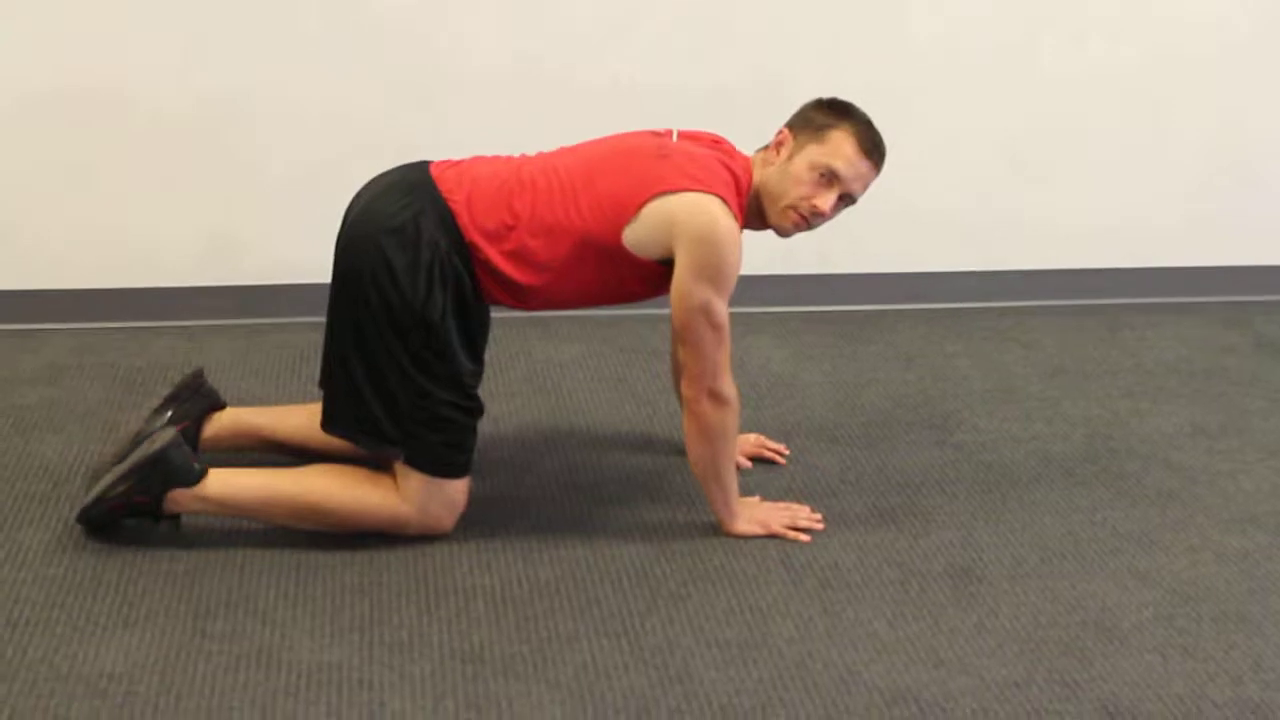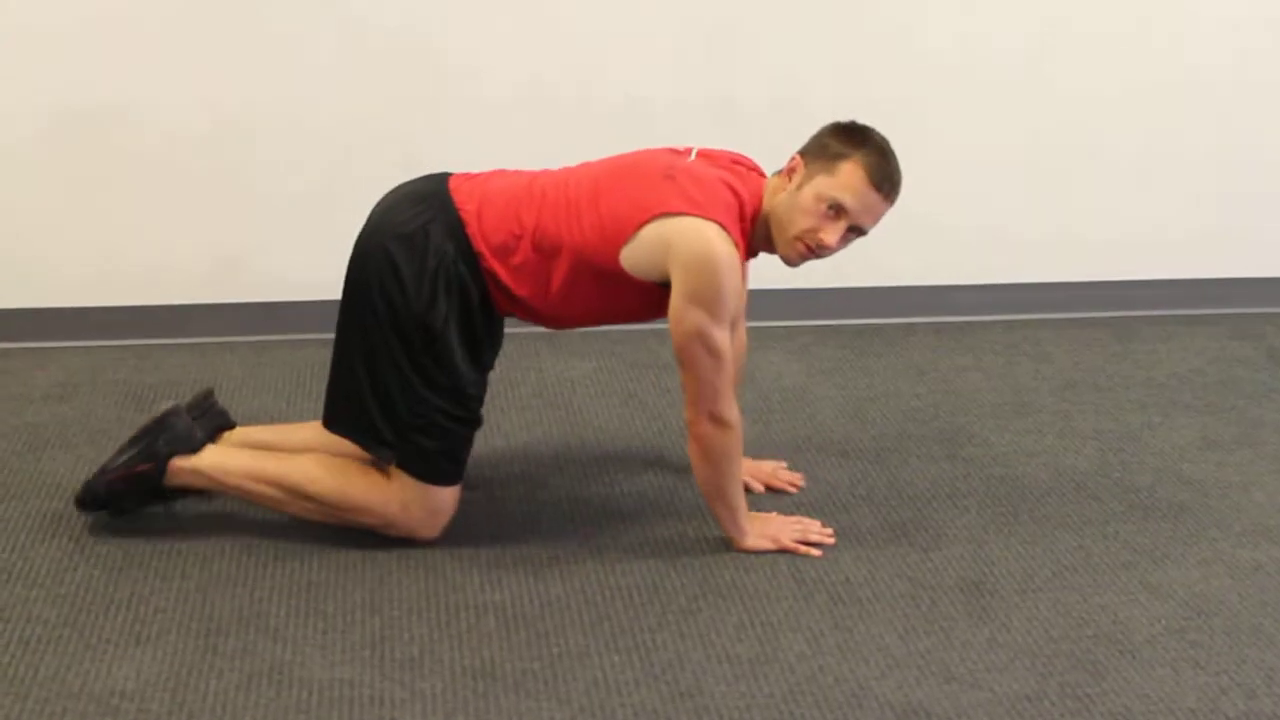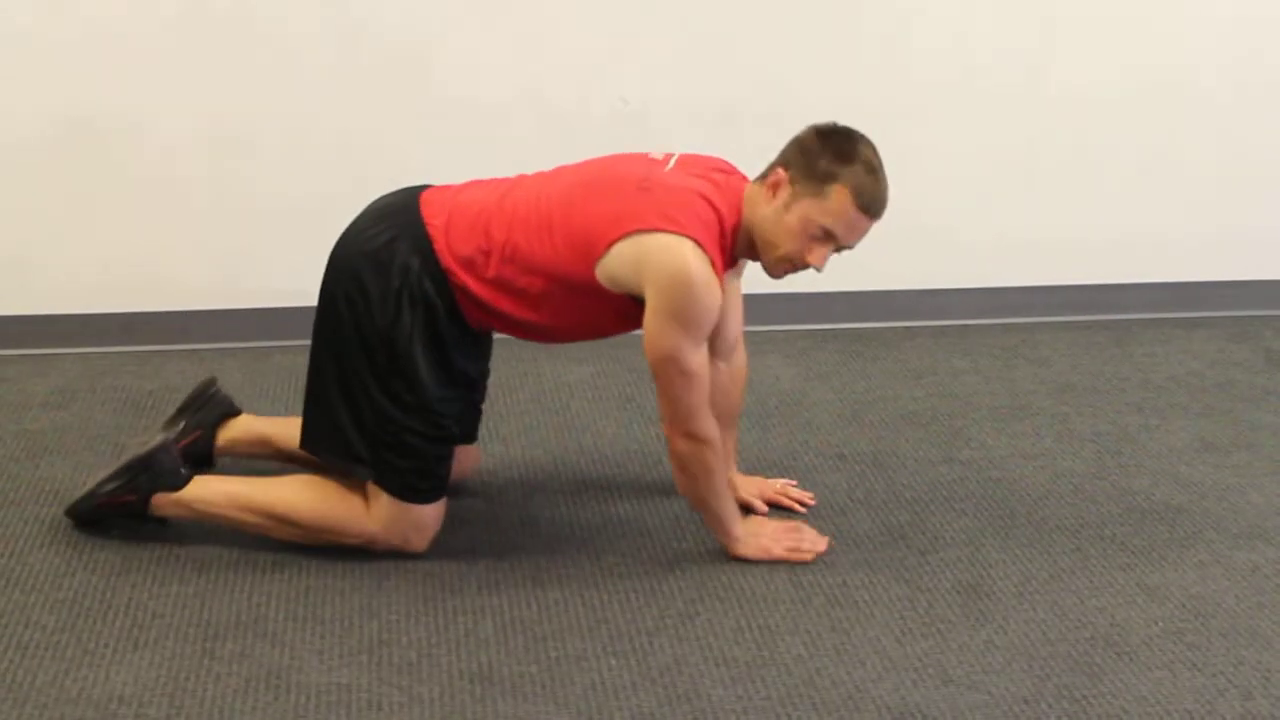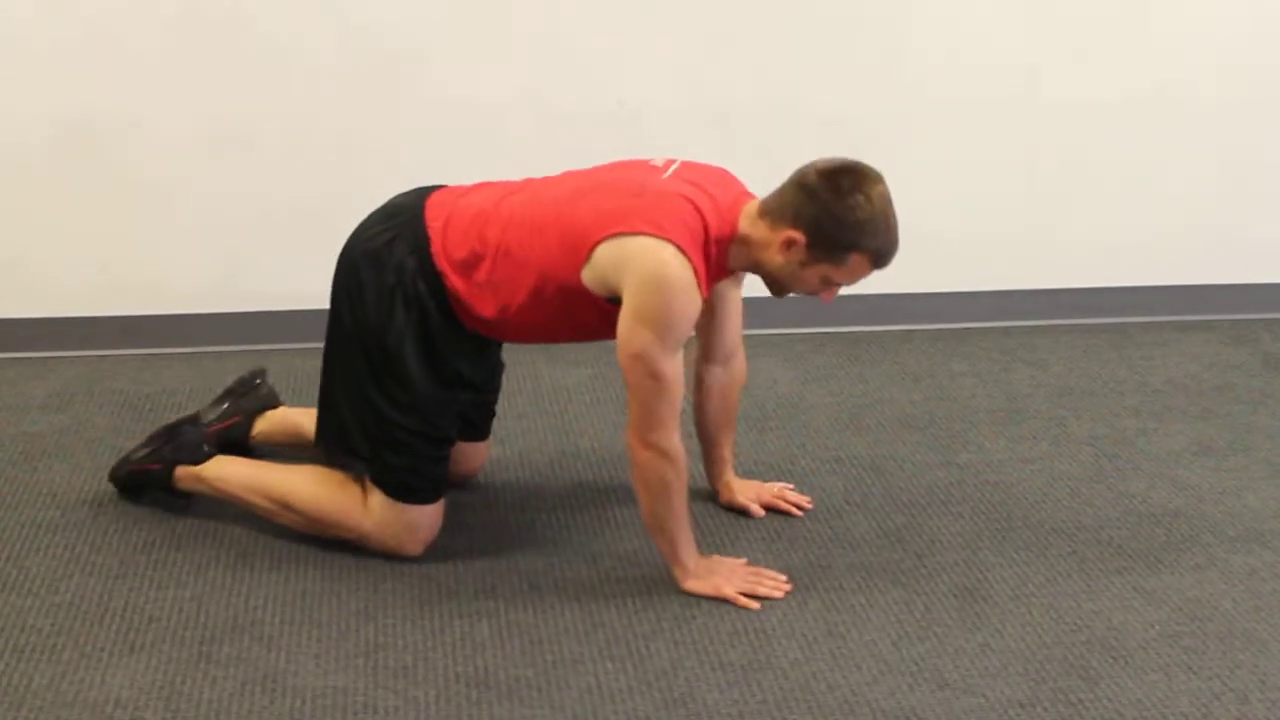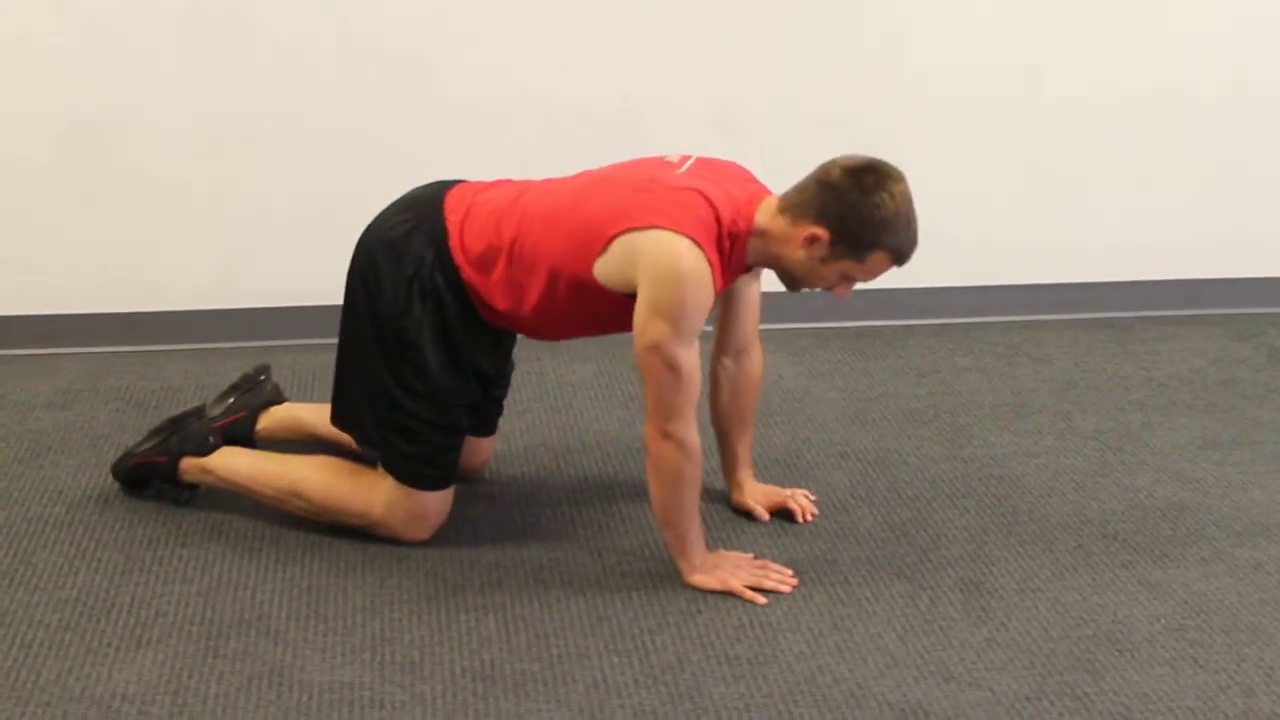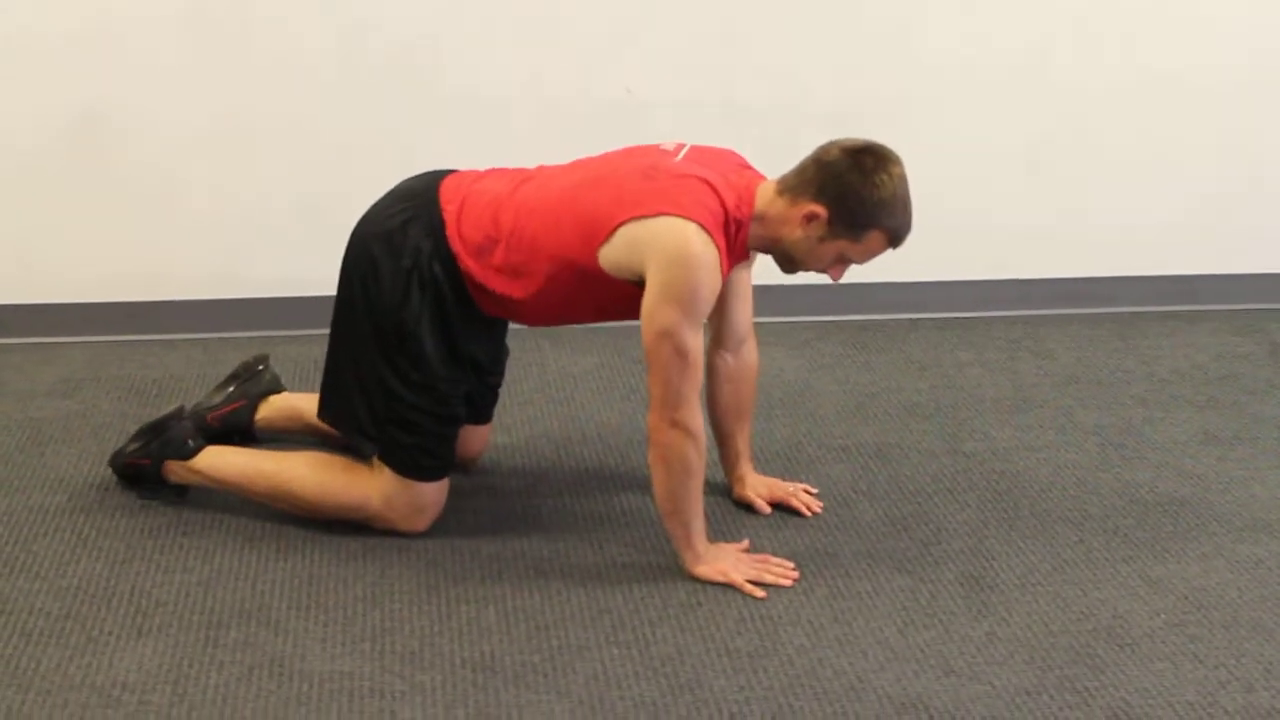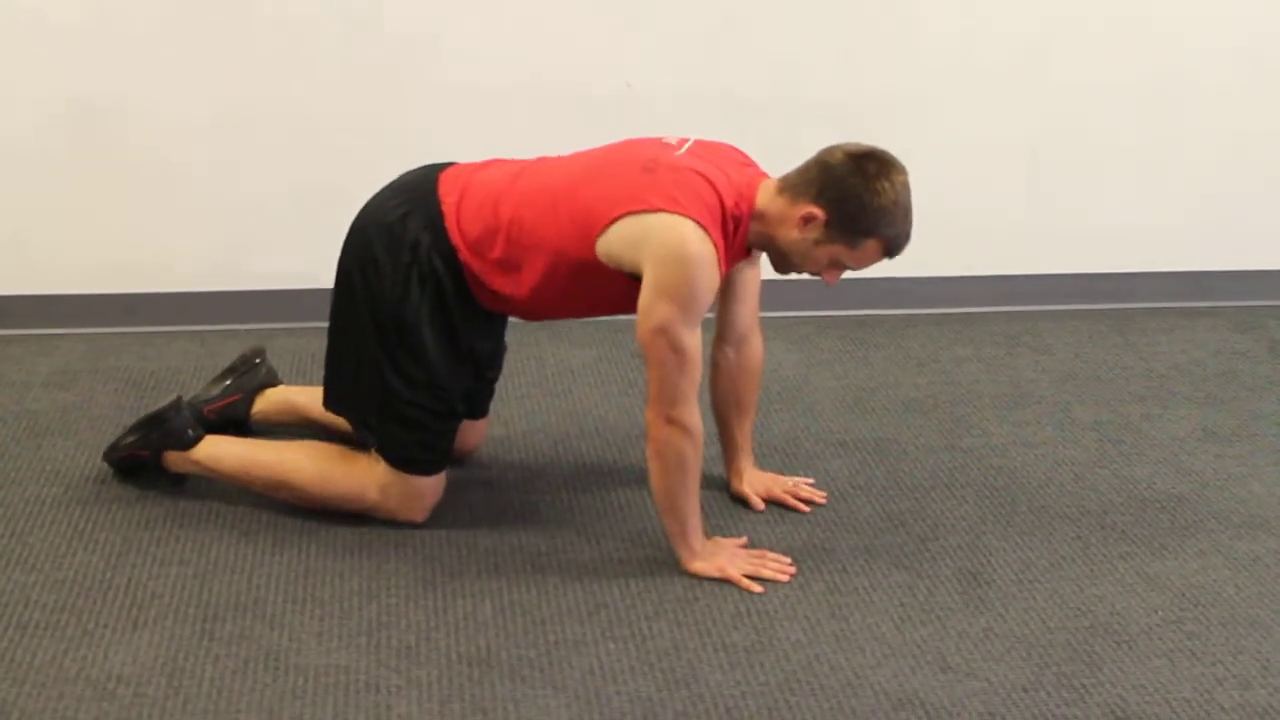
dt=0.5s
person 1, frame 1
left shoulder: (714, 164)
right shoulder: (711, 222)
left elbow: (691, 344)
right elbow: (707, 386)
left wrist: (712, 438)
right wrist: (732, 513)
left hip: (414, 214)
right hip: (416, 250)
left knee: (406, 435)
right knee: (430, 503)
left ankle: (206, 418)
right ankle: (180, 481)
person 1, frame 2
left shoulder: (739, 184)
right shoulder: (708, 244)
left elbow: (730, 334)
right elbow: (709, 410)
left wrist: (729, 461)
right wrist: (740, 526)
left hip: (438, 225)
right hip: (426, 261)
left knee: (416, 449)
right knee: (419, 509)
left ankle: (218, 433)
right ankle: (182, 461)
person 1, frame 3
left shoulder: (725, 194)
right shoulder: (684, 260)
left elbow: (725, 357)
right elbow: (688, 429)
left wrist: (731, 476)
right wrist: (737, 532)
left hip: (426, 246)
right hip: (394, 280)
left knee: (448, 464)
right knee: (404, 524)
left ankle: (221, 428)
right ankle: (166, 491)
person 1, frame 4
left shoulder: (732, 208)
right shoulder: (668, 267)
left elbow: (722, 358)
right elbow: (651, 440)
left wrist: (727, 477)
right wrist: (689, 568)
left hip: (442, 246)
right hip: (400, 280)
left knee: (461, 462)
right knee: (403, 526)
left ankle: (258, 418)
right ankle: (191, 465)
person 1, frame 5
left shoulder: (747, 207)
right shoulder: (683, 259)
left elbow: (738, 356)
right elbow: (668, 431)
left wrist: (742, 479)
right wrist: (693, 561)
left hip: (457, 242)
right hip: (415, 271)
left knee: (465, 454)
right knee: (412, 510)
left ankle: (262, 413)
right ankle: (197, 454)
person 1, frame 6
left shoulder: (741, 191)
right shoulder: (690, 247)
left elbow: (732, 348)
right elbow: (673, 421)
left wrist: (743, 472)
right wrist: (698, 554)
left hip: (449, 230)
right hip: (413, 264)
left knee: (462, 446)
right knee: (407, 504)
left ankle: (261, 403)
right ankle: (183, 455)
person 1, frame 7
left shoulder: (745, 189)
right shoulder: (687, 244)
left elbow: (738, 341)
right elbow: (671, 419)
left wrist: (743, 466)
right wrist: (694, 550)
left hip: (451, 223)
right hip: (413, 254)
left knee: (458, 438)
right knee: (406, 492)
left ankle: (258, 396)
right ankle: (184, 443)
